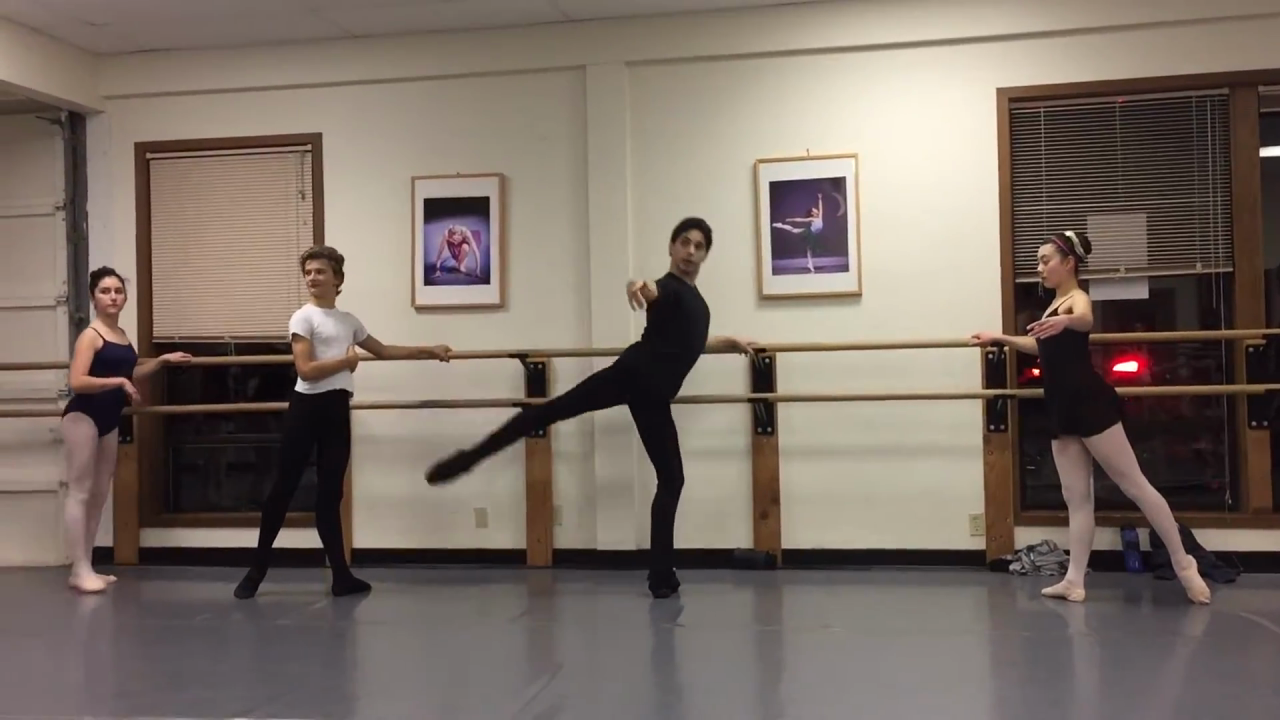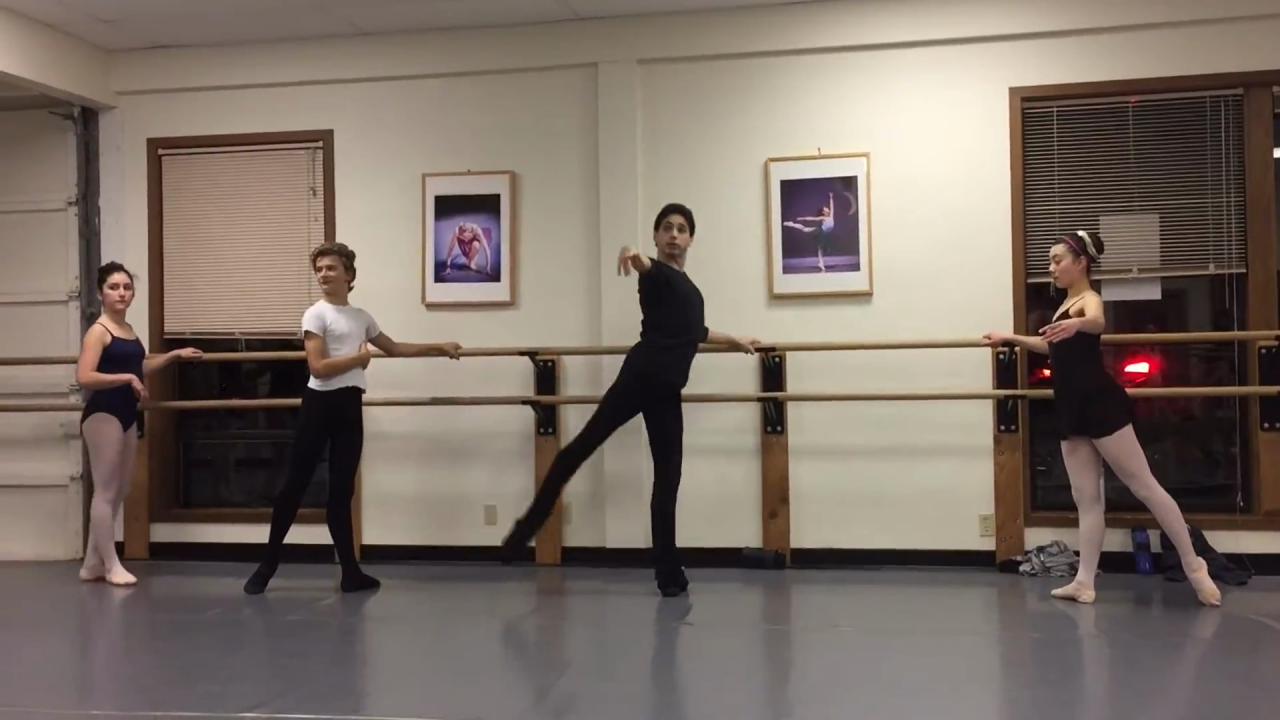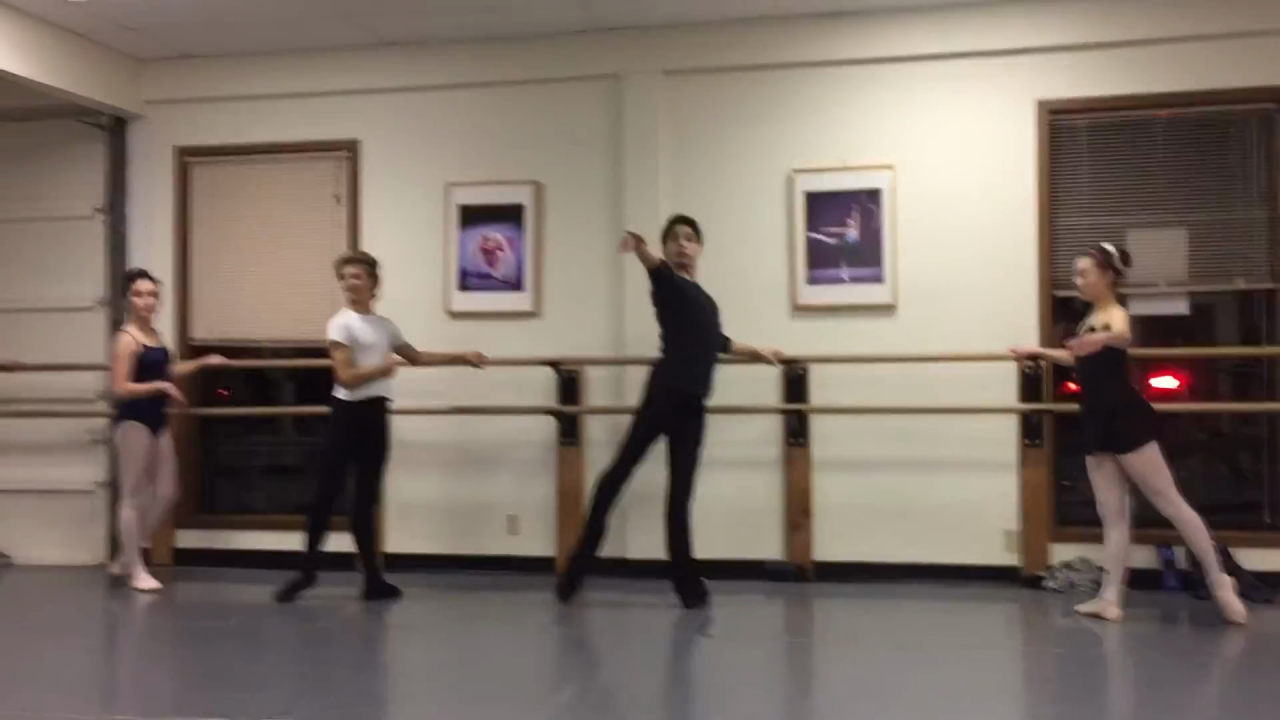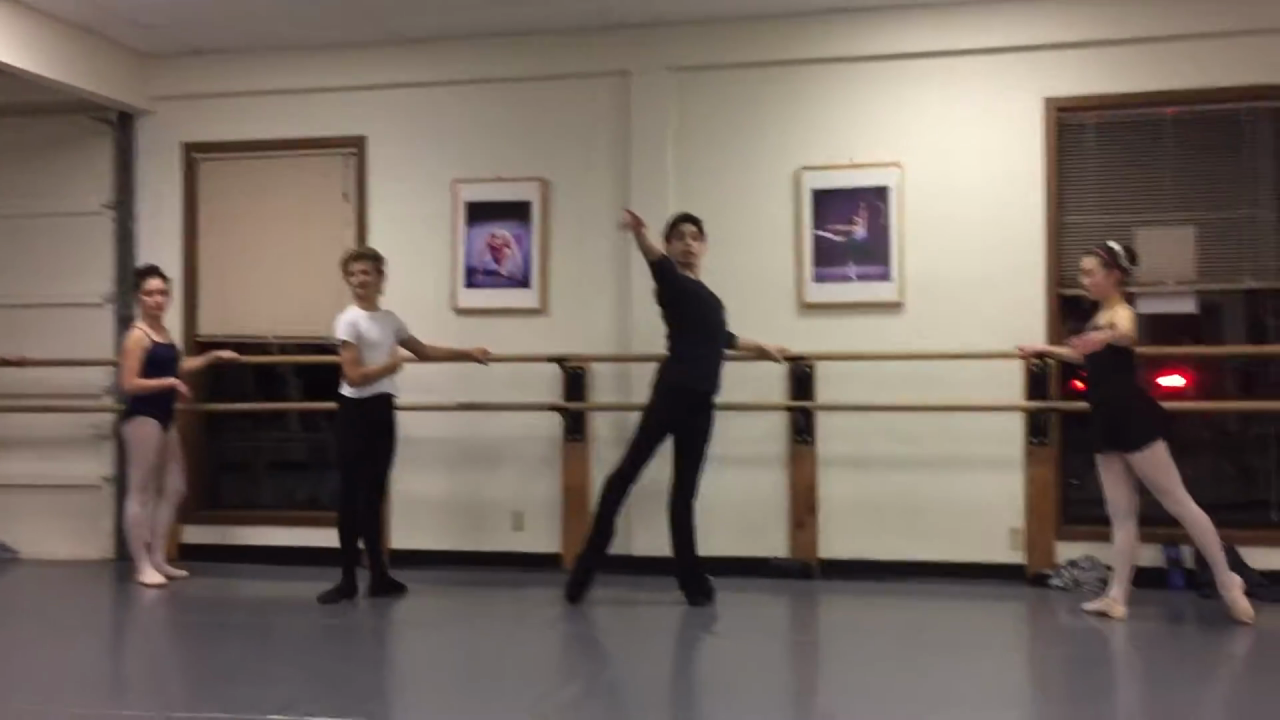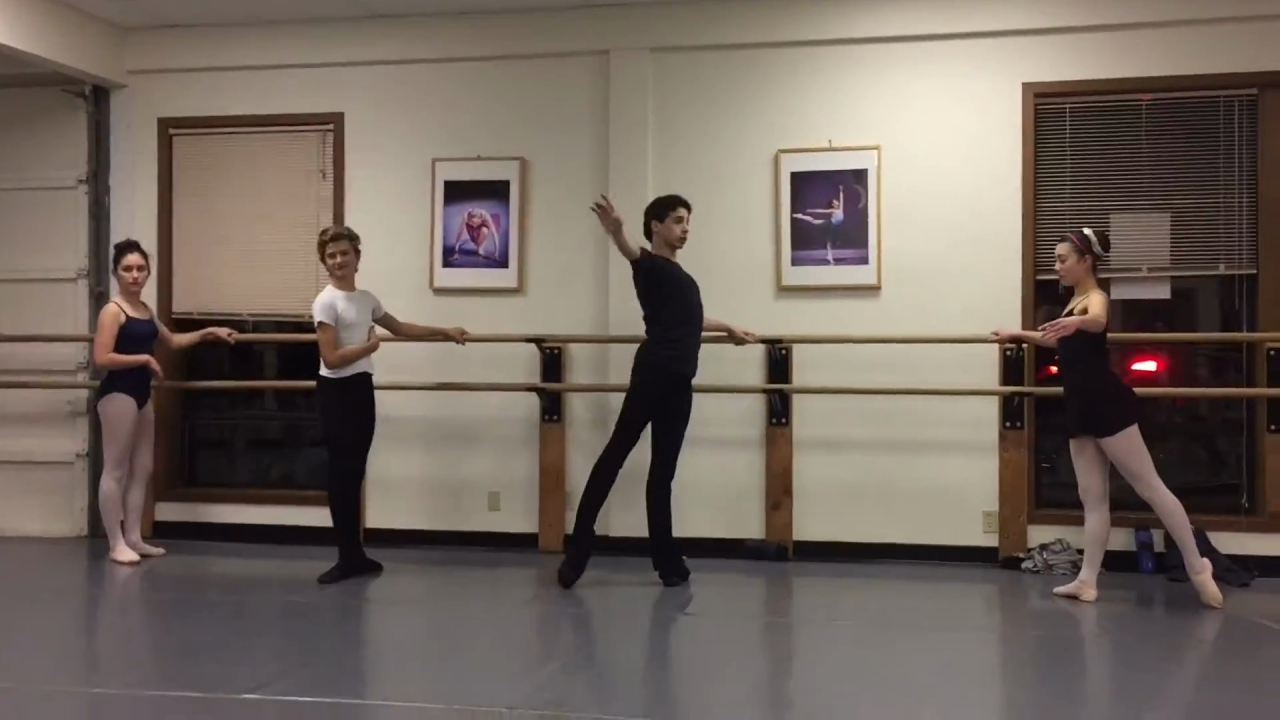
dt=0.2s
person 1, frame 1
left shoulder: (697, 301)
right shoulder: (670, 287)
right elbow: (652, 293)
left wrist: (730, 341)
right wrist: (641, 287)
left hip: (653, 396)
right hip: (631, 376)
left knee: (671, 479)
right knee: (548, 412)
left ankle: (661, 575)
right ankle: (469, 458)
person 1, frame 2
left shoulder: (685, 285)
right shoulder: (657, 275)
right elbow: (649, 269)
left wrist: (733, 340)
right wrist: (636, 258)
left hip: (667, 390)
right hip: (642, 374)
left knee: (668, 477)
right knee: (585, 443)
left ankle: (668, 572)
right ankle: (529, 523)
person 1, frame 3
left shoulder: (700, 296)
right shoulder: (668, 283)
left elbow: (713, 340)
right elbow: (654, 265)
left wrist: (755, 351)
right wrist: (642, 250)
left hip: (691, 401)
right hip: (668, 391)
left knee: (681, 490)
right knee: (624, 465)
left ankle: (687, 583)
right ankle: (582, 558)
person 1, frame 4
left shoulder: (704, 294)
right shoulder: (671, 281)
left elbow: (718, 337)
right elbow: (656, 260)
left wrist: (760, 347)
right wrist: (640, 236)
left hip: (699, 399)
right hip: (676, 390)
left knee: (685, 488)
right knee: (631, 466)
left ankle: (691, 580)
right ankle: (590, 559)
person 1, frame 5
left shoulder: (676, 273)
right shoulder: (651, 266)
right elbow: (634, 254)
left wrist: (727, 327)
right wrist: (616, 232)
left hip: (678, 382)
right hip: (654, 373)
left knee: (663, 470)
right knee: (616, 452)
left ankle: (666, 560)
right ankle: (579, 546)
person 2, frame 1
left shoulder: (1077, 298)
right shoulder: (1056, 304)
left elbow: (1086, 321)
right elbow: (1041, 345)
left wrist: (1065, 321)
right wrist: (998, 338)
left hip: (1090, 404)
right hip: (1063, 409)
left knee: (1135, 485)
right knee: (1076, 498)
left ankle: (1183, 563)
right ankle: (1074, 581)
person 2, frame 2
left shoulder: (1089, 299)
right shoulder: (1066, 304)
left elbow: (1098, 322)
right elbow: (1051, 345)
left wrist: (1077, 324)
right wrist: (1009, 338)
left hip: (1100, 405)
right hip: (1073, 410)
left knee: (1144, 486)
right knee: (1086, 499)
left ankle: (1193, 565)
right ankle: (1084, 582)
person 2, frame 3
left shoulder: (1115, 314)
right shoulder: (1092, 317)
left elbow: (1124, 337)
right elbow: (1077, 358)
left wrist: (1104, 339)
right wrist: (1035, 352)
left hip: (1126, 420)
right hip: (1099, 424)
left knee: (1170, 503)
right knee: (1111, 516)
left ankle: (1219, 582)
right ankle: (1109, 599)
person 2, frame 4
left shoulder: (1121, 312)
right shoulder: (1101, 316)
left elbow: (1127, 336)
right elbow: (1085, 356)
left wrist: (1107, 336)
right wrist: (1042, 349)
left hip: (1134, 420)
right hip: (1108, 423)
left knee: (1178, 502)
right knee: (1120, 514)
left ankle: (1227, 581)
right ankle: (1116, 597)
person 2, frame 5
left shoulder: (1095, 299)
right shoulder: (1075, 301)
left elbow: (1098, 322)
right elbow: (1061, 341)
left wrist: (1077, 322)
right wrist: (1018, 334)
left hip: (1107, 405)
right hip: (1081, 409)
left knee: (1149, 487)
right knee: (1092, 499)
left ankle: (1197, 566)
right ankle: (1087, 581)
person 3, frame 1
left shoulder: (349, 320)
right shoulder: (303, 318)
left elbow: (383, 351)
right elbow: (306, 370)
left wrist: (428, 351)
right wrist: (346, 361)
left hip: (337, 409)
right hip: (307, 407)
left knee: (331, 494)
right knee: (284, 487)
left ankle: (341, 576)
right ankle: (258, 568)
person 3, frame 2
left shoulder: (361, 316)
right shoulder: (316, 314)
left elbow: (395, 348)
right elbow: (318, 367)
left wrist: (438, 348)
right wrist: (358, 358)
left hip: (350, 405)
right hip: (320, 403)
left knee: (342, 491)
right knee: (297, 483)
left ankle: (351, 571)
right ankle: (268, 563)
person 3, frame 3
left shoulder: (385, 325)
right shoulder: (341, 324)
left elbow: (417, 357)
right elbow: (346, 377)
left wrist: (461, 357)
right wrist: (385, 368)
left hip: (374, 413)
right hip: (347, 412)
left knee: (367, 498)
right knee: (328, 492)
left ankle: (373, 579)
right ankle: (307, 571)
person 3, frame 4
left shoulder: (389, 319)
right shoulder: (348, 321)
left elbow: (424, 350)
right elbow: (353, 376)
left wrist: (468, 352)
right wrist: (391, 364)
left hip: (382, 409)
right hip: (355, 410)
left knee: (375, 494)
right knee: (352, 494)
left ankle: (379, 576)
right ankle: (348, 578)
person 3, frame 5
left shoulder: (366, 298)
right shoulder: (326, 302)
left elbow: (400, 328)
right elbow: (331, 358)
left wrist: (445, 331)
right wrist: (370, 345)
left hip: (362, 388)
right hip: (336, 391)
left knee: (355, 473)
right knee: (340, 473)
left ankle: (354, 554)
right ankle: (347, 557)
person 4, frame 1
left shoulder: (122, 337)
right shoulder: (90, 335)
right elbow: (76, 381)
left wrist: (164, 360)
right wrist: (119, 382)
left hip: (109, 422)
right hip: (83, 416)
left knee: (99, 495)
right knee: (80, 492)
left ankle: (81, 571)
right ankle: (82, 568)
person 4, frame 2
left shoulder: (129, 330)
right shoulder: (98, 331)
right elbow: (84, 377)
left wrist: (174, 355)
right wrist: (127, 378)
left hip: (127, 416)
right hip: (103, 415)
left knee: (118, 493)
right knee: (106, 492)
left ankle: (92, 564)
right ankle: (111, 565)
person 4, frame 3
left shoulder: (154, 335)
right shoulder: (127, 340)
right elbow: (121, 389)
left wrist: (202, 363)
right wrist: (163, 387)
left hip: (156, 421)
right hip: (133, 422)
left knee: (166, 494)
right knee: (134, 498)
left ankle: (125, 559)
right ankle: (136, 571)
person 4, frame 4
left shoulder: (163, 332)
right shoulder: (136, 336)
left elbow: (175, 368)
right elbow: (129, 385)
left wrist: (213, 356)
right wrist: (171, 383)
left hip: (164, 417)
right hip: (142, 418)
left knee: (175, 489)
right knee: (140, 493)
left ankle: (157, 558)
right ankle: (142, 565)
person 4, frame 5
left shoulder: (145, 309)
right shoulder: (112, 311)
left elbow: (170, 341)
right elbow: (101, 358)
left wrist: (208, 332)
right wrist: (145, 359)
left hip: (141, 394)
right hip: (118, 394)
left knee: (143, 469)
right knee: (115, 470)
left ankle: (133, 538)
right ankle: (116, 544)
